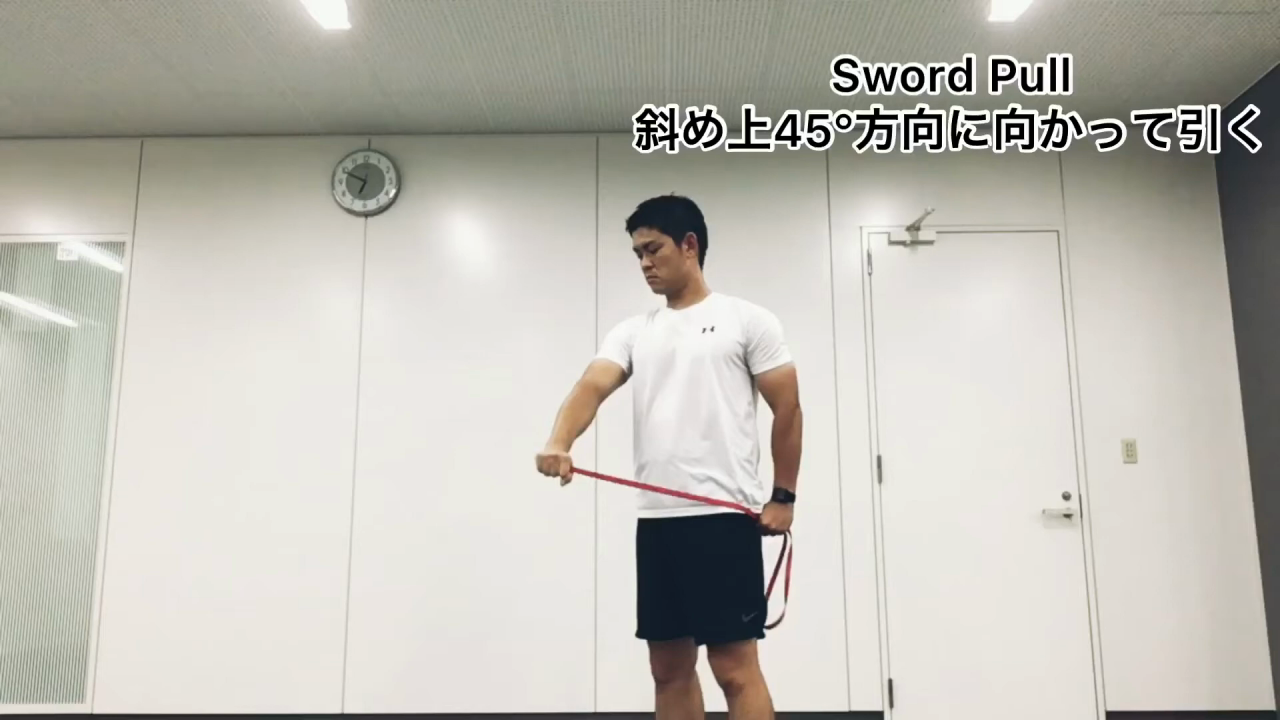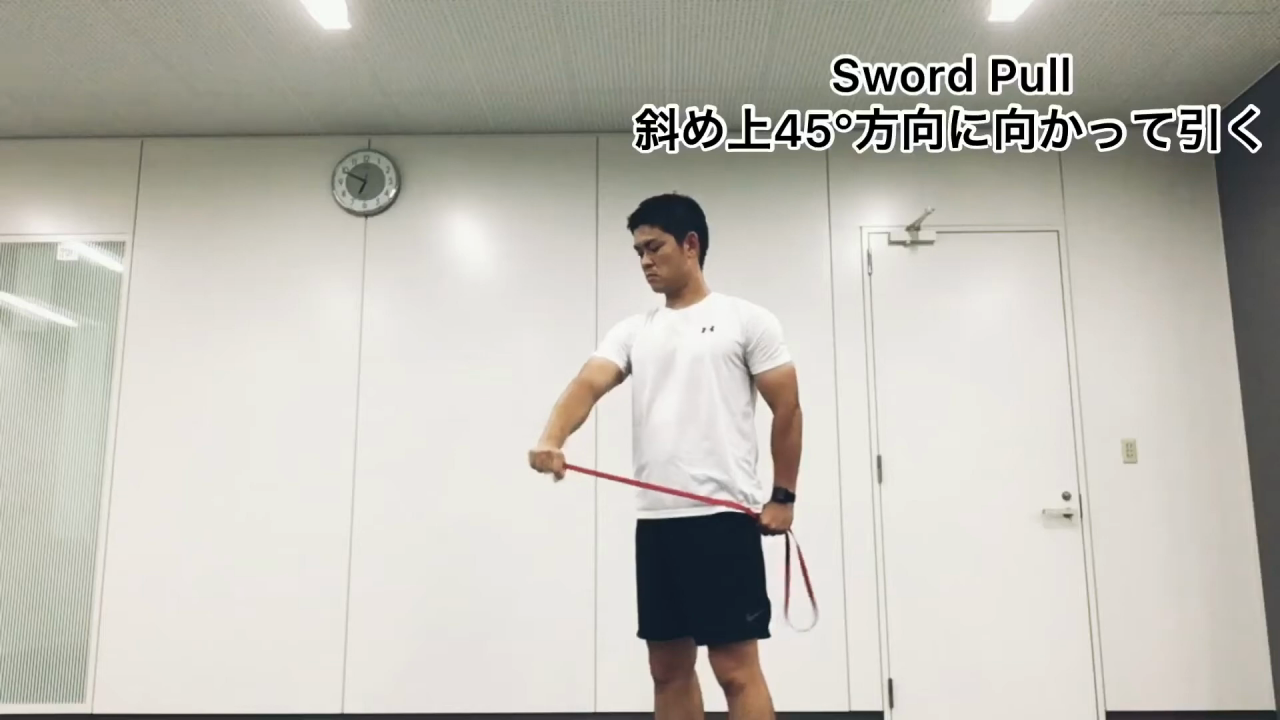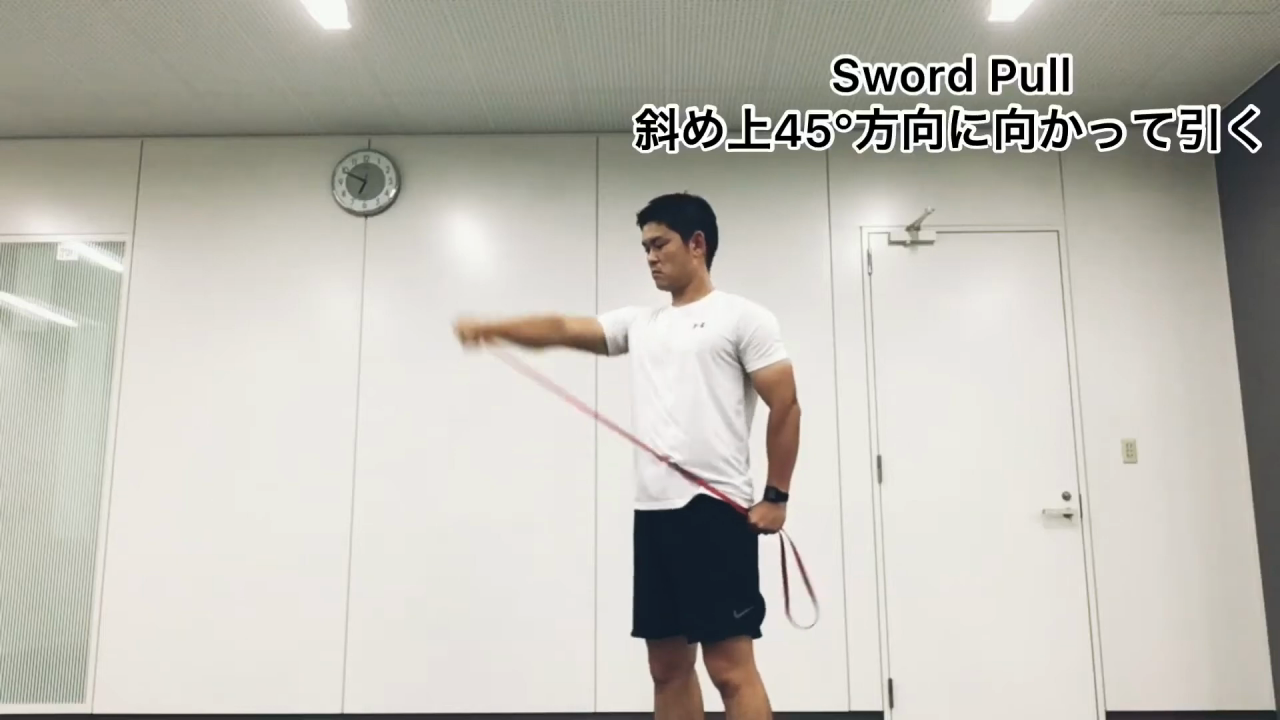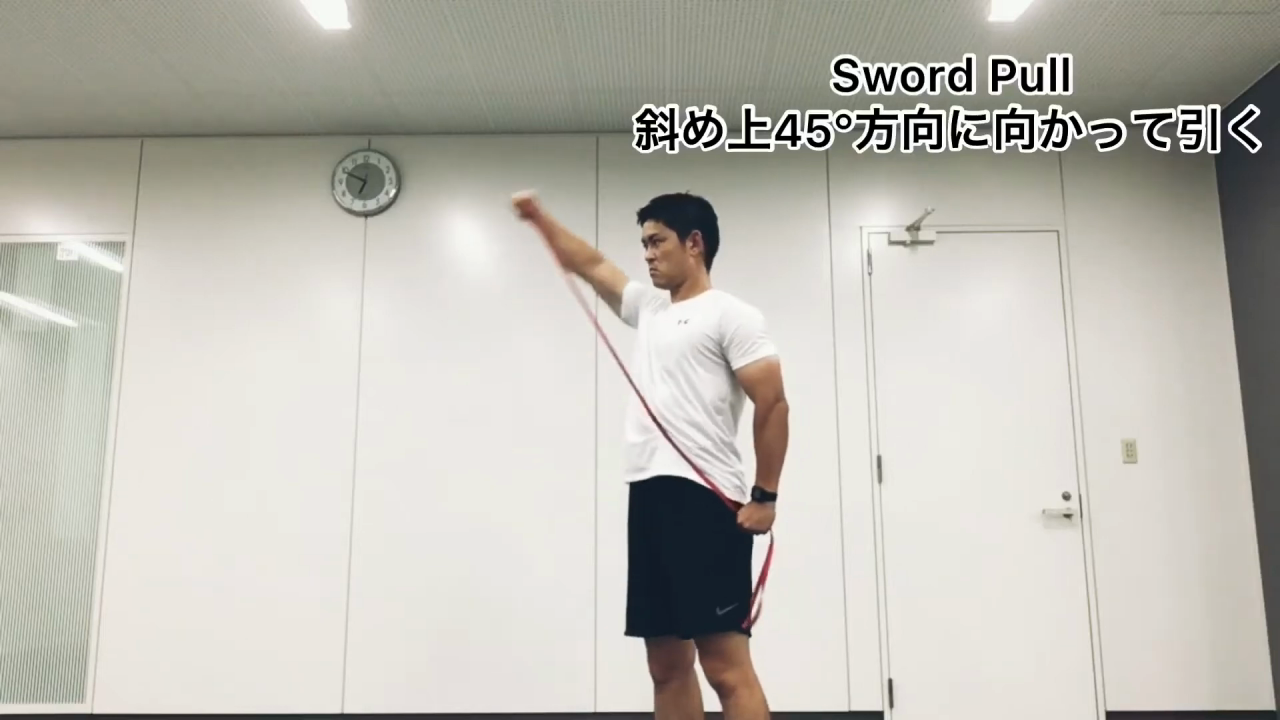
dt=0.3s
person 1, frame 1
left shoulder: (747, 320)
right shoulder: (633, 332)
left elbow: (788, 409)
right elbow: (591, 387)
left wrist: (783, 497)
right wrist: (559, 443)
left hip: (724, 517)
right hip: (656, 520)
left knee: (734, 667)
right knee: (669, 667)
person 1, frame 2
left shoulder: (747, 320)
right shoulder: (633, 331)
left elbow: (788, 410)
right elbow: (587, 385)
left wrist: (782, 497)
right wrist: (552, 439)
left hip: (724, 519)
right hip: (656, 520)
left knee: (736, 668)
right knee: (669, 668)
person 1, frame 3
left shoulder: (743, 318)
right shoulder: (640, 324)
left elbow: (786, 406)
right elbow: (560, 329)
left wrist: (776, 496)
right wrist: (493, 326)
left hip: (715, 509)
right hip: (654, 509)
left knee: (731, 667)
right knee: (668, 665)
person 1, frame 4
left shoulder: (730, 316)
right shoulder: (650, 308)
left elbow: (773, 405)
right elbow: (591, 265)
left wrist: (764, 496)
right wrist: (539, 218)
left hip: (704, 501)
right hip: (649, 498)
left knee: (726, 664)
right knee: (667, 663)
